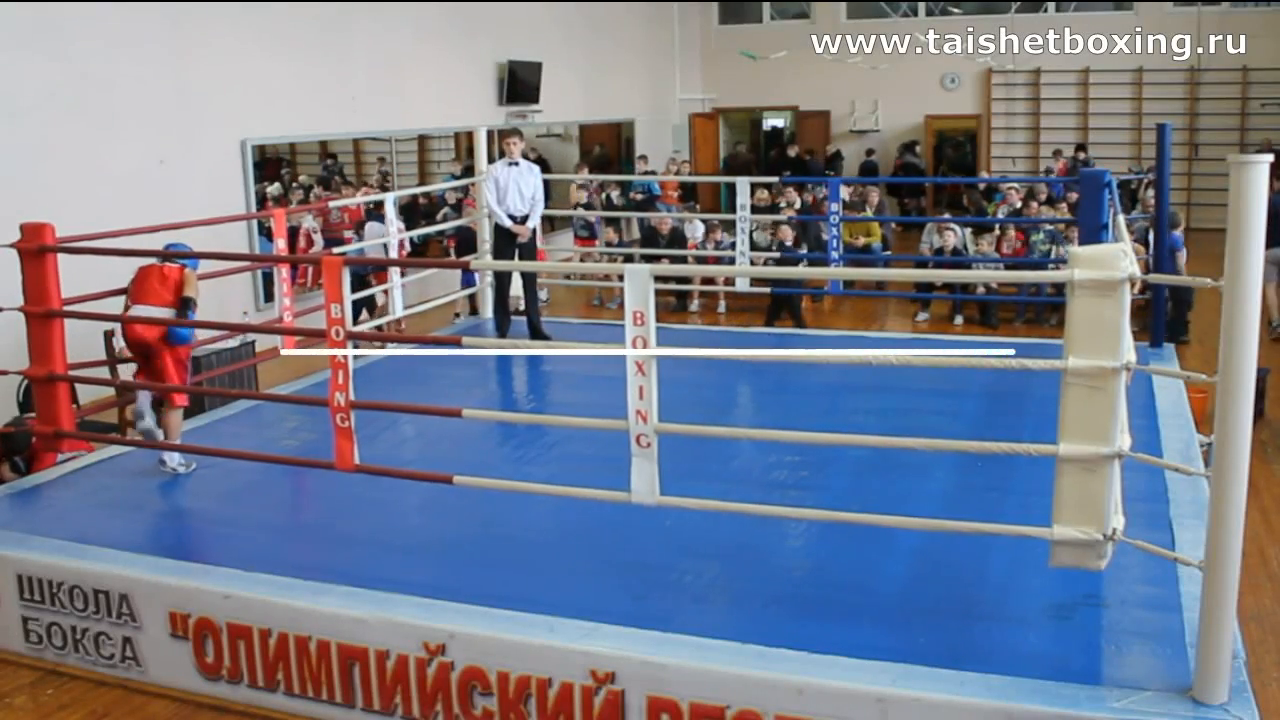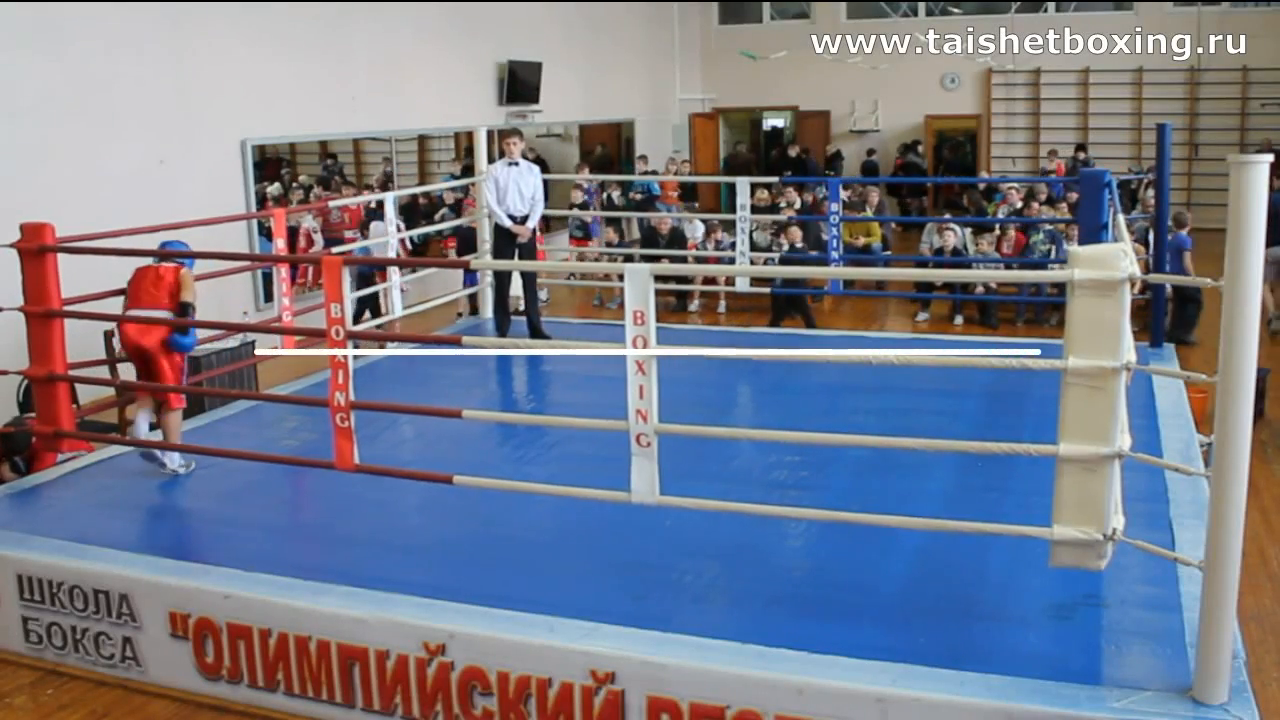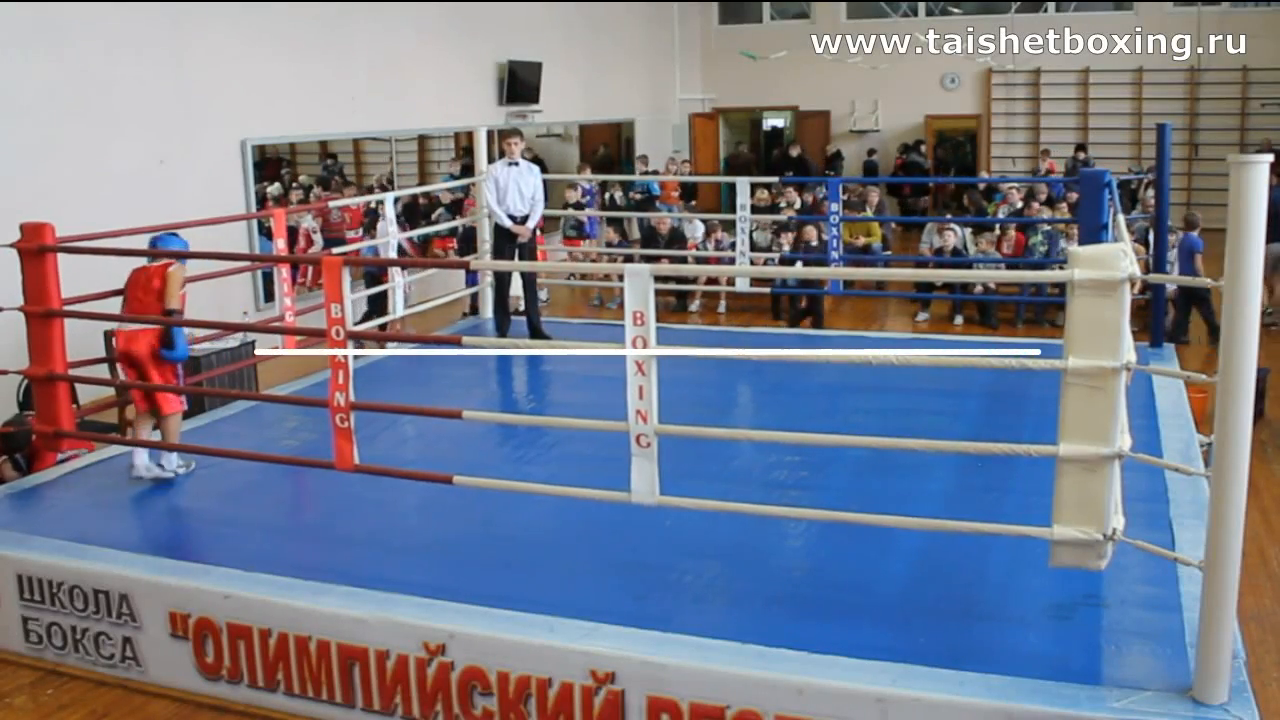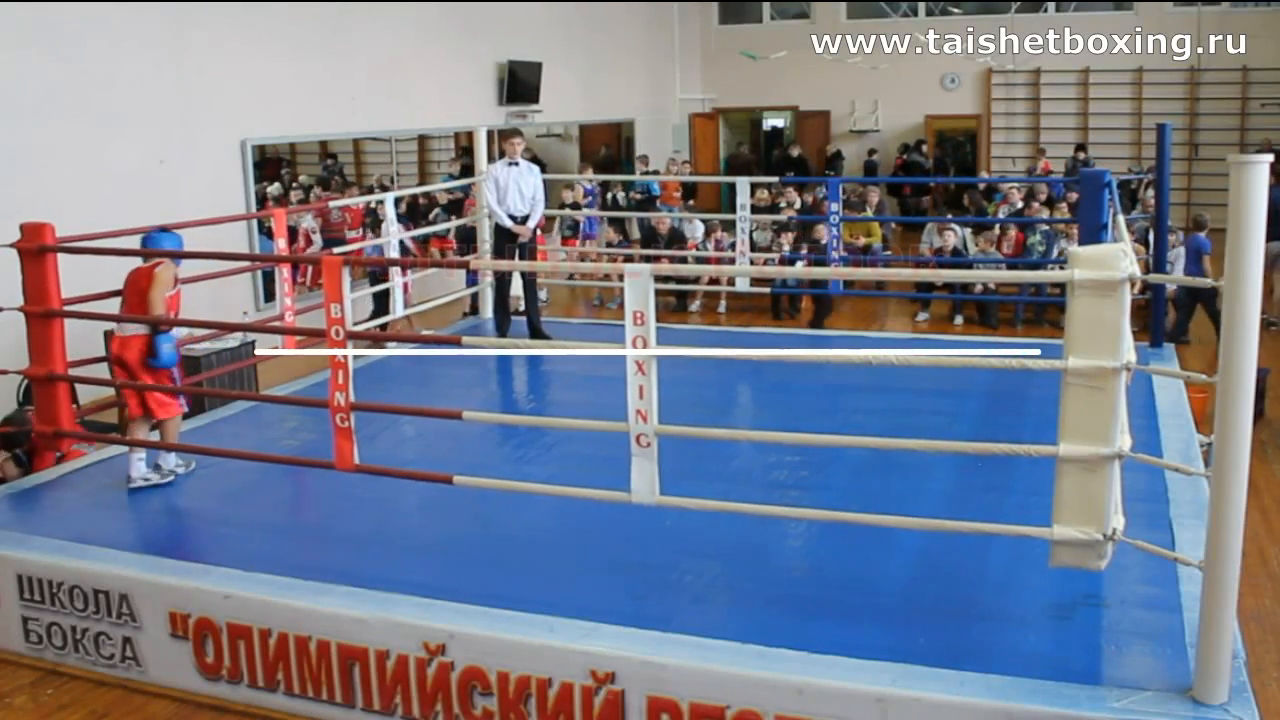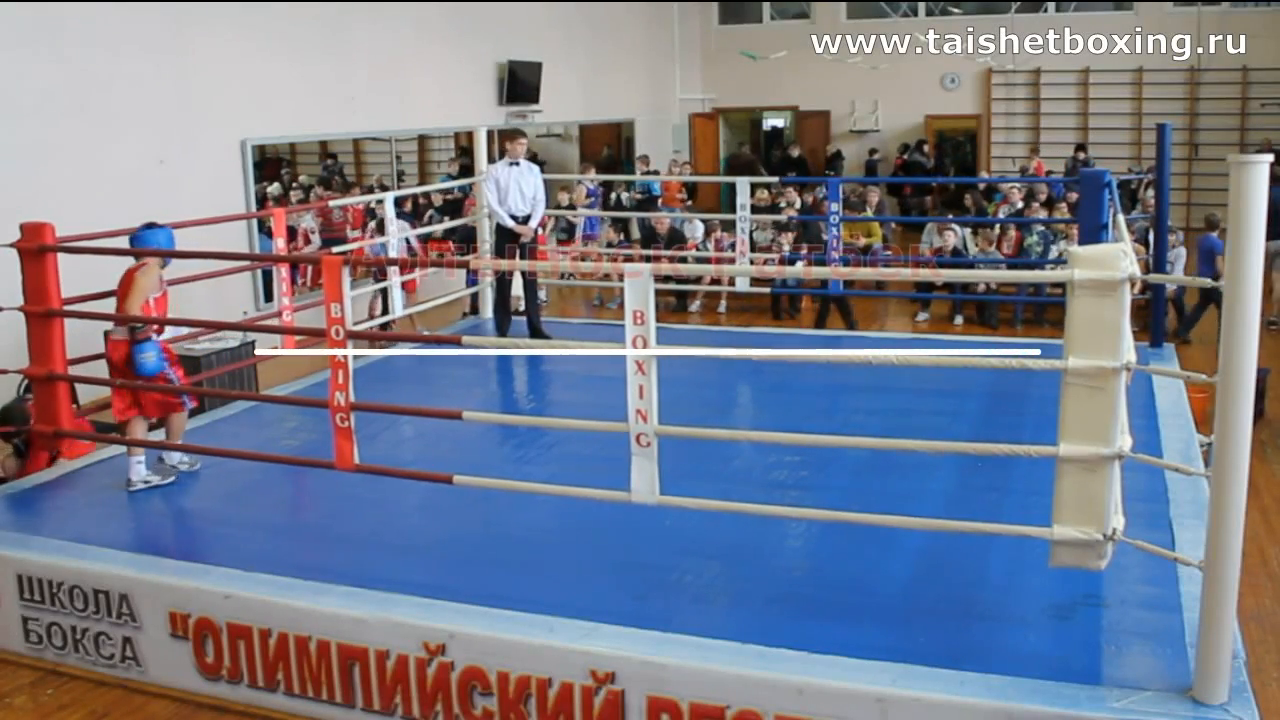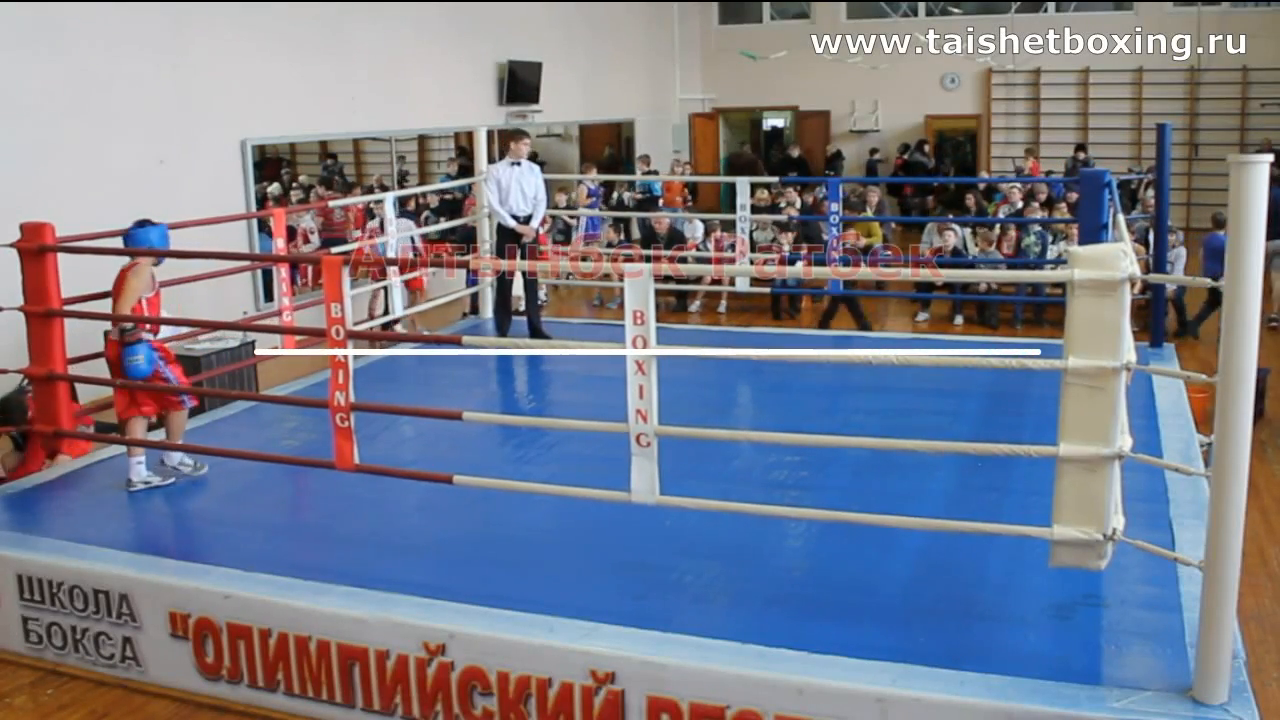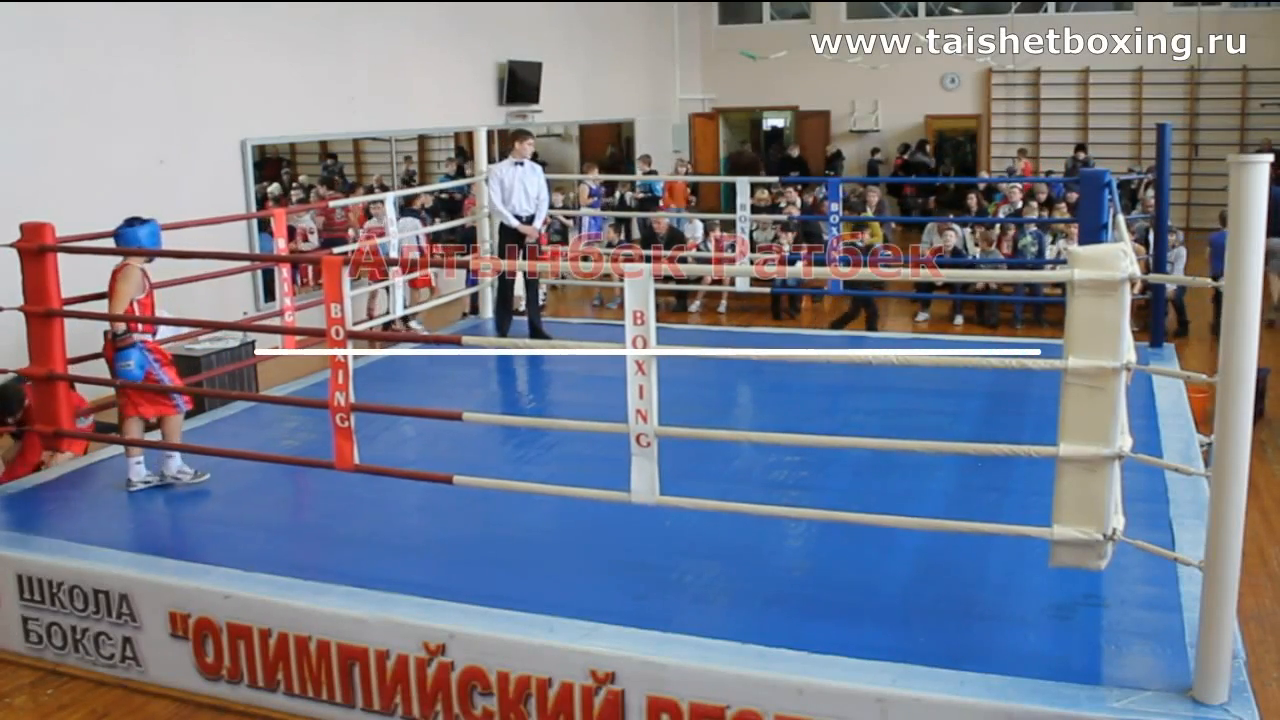
dt=0.1s
person 1, frame 1
left shoulder: (142, 272)
right shoulder: (185, 271)
left elbow: (129, 304)
right elbow: (190, 287)
left wrist: (130, 347)
right wrist: (186, 311)
left hip: (134, 324)
right hip: (165, 327)
left knee: (147, 372)
right knee: (174, 395)
left ankle: (143, 409)
right ankle: (171, 458)
person 1, frame 2
left shoulder: (139, 273)
right shoulder: (183, 272)
right elbow: (188, 291)
left wrist: (130, 345)
right wrist: (186, 318)
left hip: (130, 328)
right hip: (162, 332)
left knee: (149, 386)
right knee: (172, 397)
left ankle: (141, 428)
right ankle: (172, 459)
person 1, frame 3
left shoulder: (135, 274)
right shoulder: (174, 268)
right elbow: (172, 296)
right wrist: (175, 326)
left hip: (126, 338)
right hip: (154, 337)
left knee: (147, 402)
right knee: (171, 401)
left ankle: (141, 461)
right ankle: (170, 462)
person 1, frame 4
left shoulder: (134, 274)
right shoulder: (166, 268)
right elbow: (156, 299)
right wrist: (162, 332)
left hip: (121, 343)
right hip: (147, 342)
left knee: (140, 409)
right knee: (170, 403)
left ankle: (137, 471)
right ankle: (168, 461)
person 1, frame 5
left shoulder: (131, 273)
right shoulder: (150, 272)
right elbow: (132, 306)
right wrist: (140, 338)
left hip: (119, 347)
right hip: (142, 346)
left knee: (137, 410)
right knee: (178, 398)
left ankle: (137, 473)
right ankle: (172, 457)
person 1, frame 6
left shoulder: (127, 271)
right shoulder: (142, 271)
right elbow: (123, 308)
right wrist: (132, 341)
left hip: (119, 347)
right hip: (136, 347)
left knee: (137, 409)
right knee: (179, 395)
left ankle: (137, 474)
right ankle: (174, 458)
person 1, frame 7
left shoulder: (123, 271)
right shoulder: (132, 272)
right elbow: (116, 311)
right wrist: (125, 345)
left hip: (129, 346)
right hip: (135, 347)
left knee: (133, 410)
right knee: (174, 400)
left ankle: (136, 474)
right ankle: (173, 466)
person 2, frame 1
left shoulder: (533, 169)
right shoulder: (494, 171)
left elbow: (539, 201)
right elbow: (491, 203)
left wrist: (528, 226)
right wrist: (511, 226)
left hip: (527, 225)
right hip: (504, 226)
left knee: (530, 277)
right knee: (502, 279)
left ankle: (535, 328)
right ankle: (502, 330)
person 2, frame 2
left shoulder: (533, 170)
right shoulder: (494, 171)
left elbow: (539, 201)
right elbow: (492, 204)
left wrist: (528, 226)
right wrist: (511, 226)
left hip: (527, 225)
right hip: (504, 226)
left knee: (530, 277)
right knee: (502, 279)
left ankle: (535, 328)
right ankle: (502, 330)
person 2, frame 3
left shoulder: (533, 170)
right shoulder: (494, 171)
left elbow: (539, 201)
right elbow: (492, 204)
left wrist: (528, 226)
right wrist: (512, 226)
left hip: (527, 225)
right hip: (504, 227)
left knee: (530, 278)
right knee: (502, 279)
left ankle: (535, 328)
right ankle: (502, 330)
person 2, frame 4
left shoulder: (533, 170)
right shoulder: (494, 171)
left elbow: (539, 201)
right elbow: (492, 204)
left wrist: (529, 226)
right wrist: (512, 226)
left hip: (527, 225)
right hip: (504, 226)
left knee: (530, 277)
right knee: (502, 278)
left ankle: (535, 328)
right ankle: (502, 330)
person 2, frame 5
left shoulder: (533, 169)
right shoulder: (495, 171)
left elbow: (540, 201)
right elbow: (493, 204)
left wrist: (531, 226)
right wrist: (514, 226)
left hip: (529, 224)
right hip: (506, 226)
left knee: (531, 277)
right knee: (503, 278)
left ankle: (535, 328)
right ankle: (502, 330)
person 2, frame 6
left shoulder: (534, 169)
right shoulder: (495, 171)
left elbow: (541, 201)
right elbow: (494, 204)
left wrist: (532, 226)
right wrist: (516, 226)
left hip: (530, 224)
right hip: (507, 226)
left knee: (531, 277)
right knee: (504, 278)
left ankle: (535, 328)
right ankle: (502, 330)
person 2, frame 7
left shoulder: (536, 169)
right shoulder: (498, 170)
left elbow: (543, 200)
right elbow: (496, 204)
left wrist: (535, 226)
right wrist: (519, 226)
left hip: (532, 224)
right hip: (510, 226)
left knee: (532, 277)
right knee: (506, 278)
left ankle: (535, 327)
right ankle: (502, 330)
